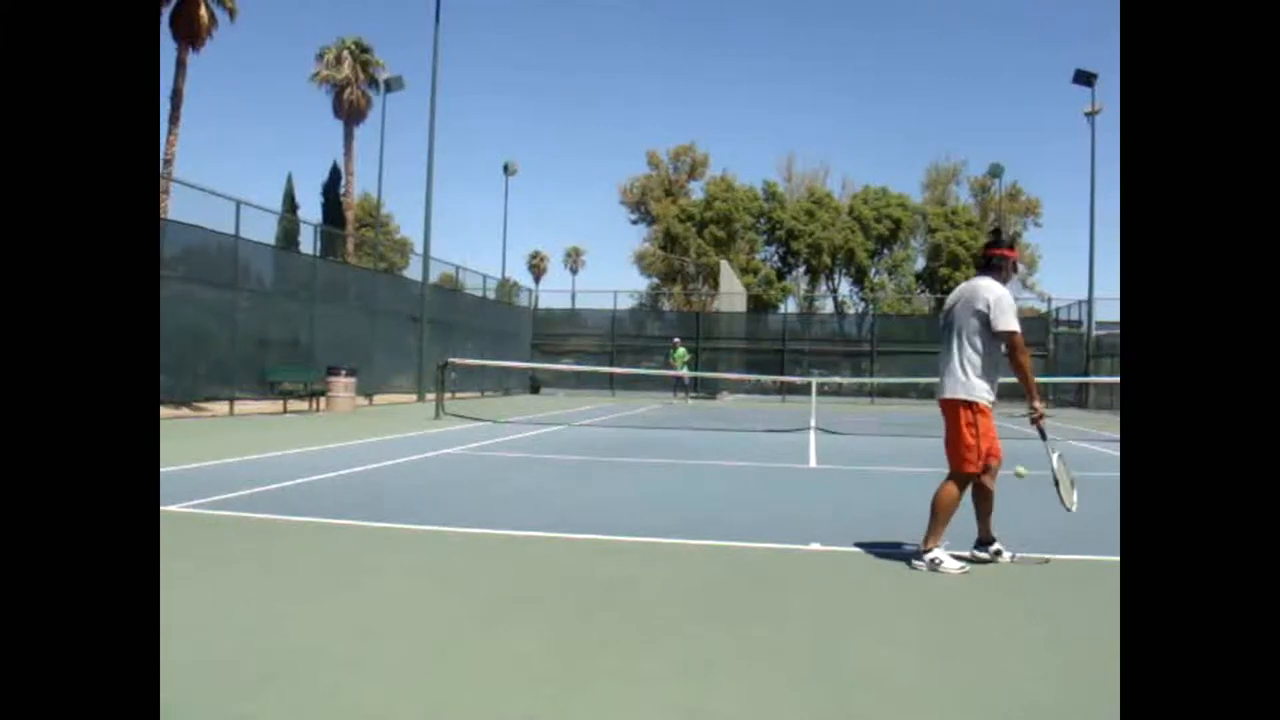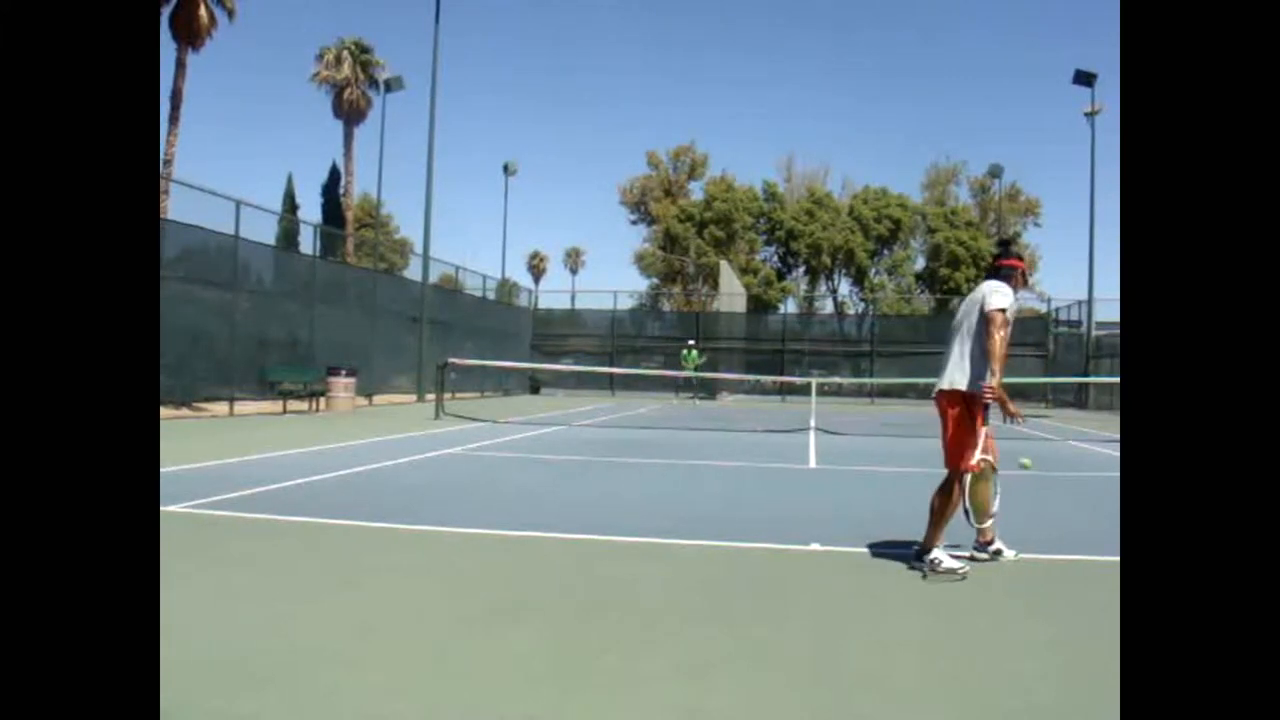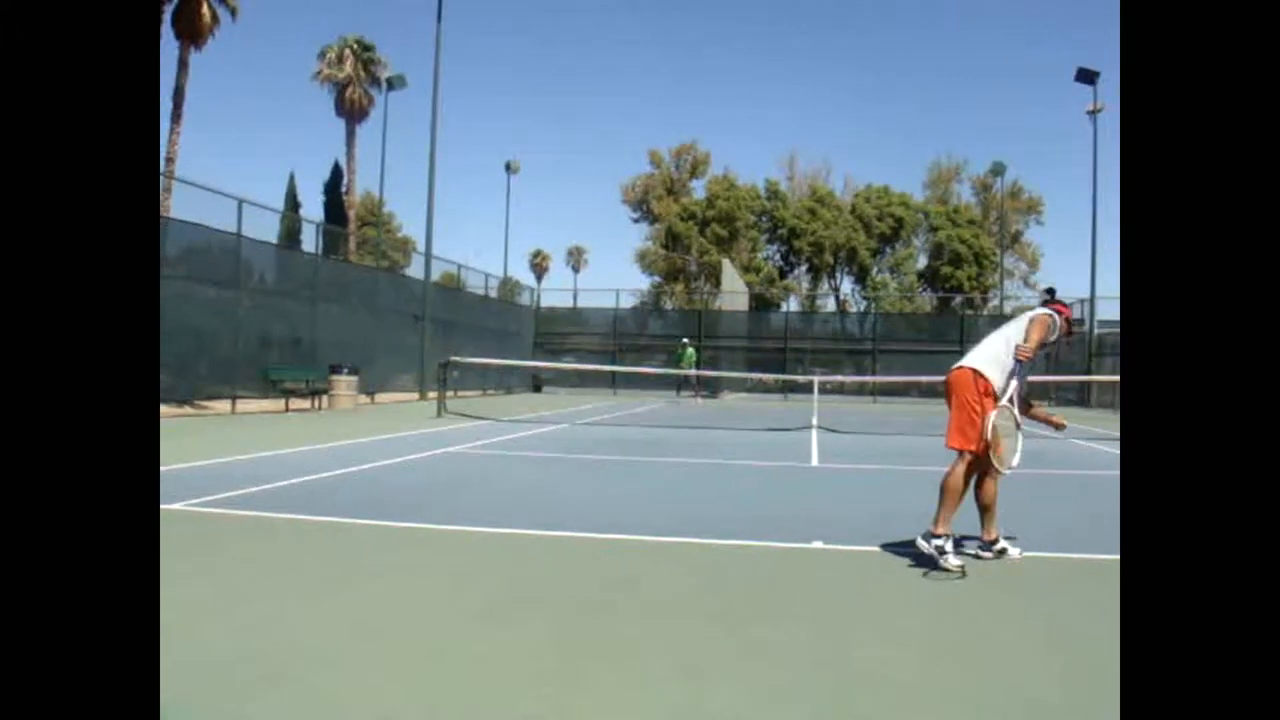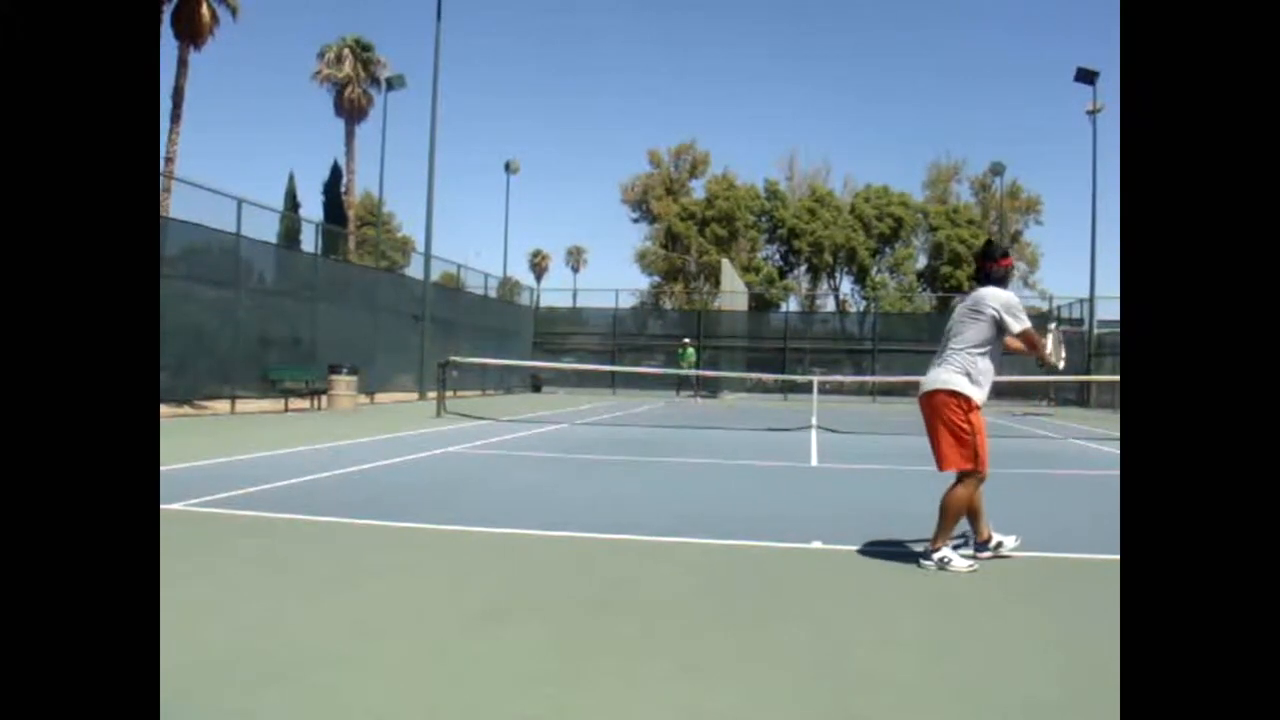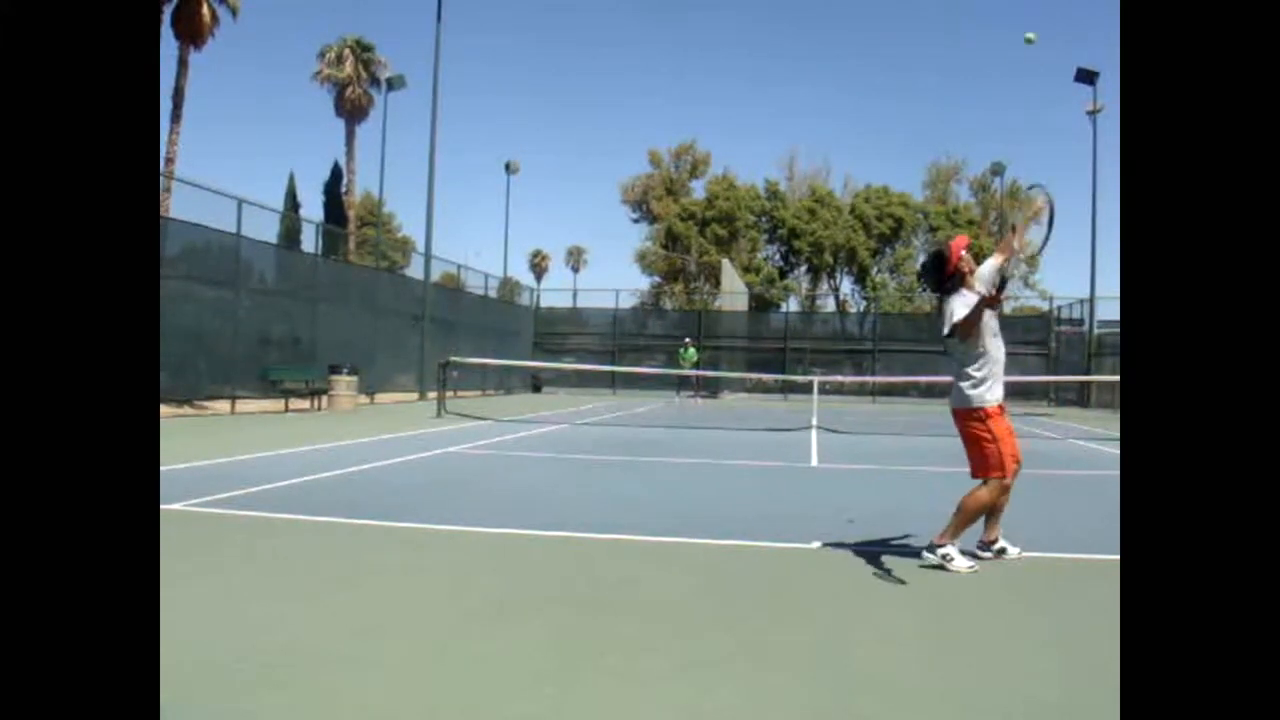
dt=1s
person 1, frame 1
left shoulder: (960, 292)
right shoulder: (998, 294)
right elbow: (1016, 352)
right wrist: (1033, 398)
left hip: (961, 391)
right hip: (970, 395)
left knee: (988, 466)
right knee: (962, 473)
left ankle: (986, 541)
right ankle: (929, 550)
person 1, frame 2
left shoulder: (980, 294)
right shoulder: (1000, 291)
right elbow: (997, 331)
left wrist: (1004, 402)
right wrist: (995, 380)
left hip: (968, 392)
right hip: (961, 392)
right knee: (960, 472)
left ankle: (985, 541)
right ankle: (927, 550)
person 1, frame 3
right shoulder: (1047, 316)
left elbow: (1019, 402)
right elbow: (1038, 329)
left wrist: (1049, 419)
right wrist: (1029, 349)
left hip: (977, 384)
right hip: (973, 378)
left knee: (989, 462)
right knee: (971, 457)
left ankle: (990, 539)
right ankle: (937, 535)
person 1, frame 4
left shoulder: (971, 300)
right shoulder: (1004, 299)
right elbow: (1033, 342)
left wrist: (1029, 348)
right wrist: (1043, 355)
left hip: (936, 391)
right hip: (954, 394)
left knee: (972, 472)
right knee: (973, 473)
left ankle: (984, 539)
right ankle: (936, 550)
person 1, frame 5
left shoulder: (981, 279)
right shoulder: (959, 301)
left elbow: (1003, 252)
right elbow: (964, 325)
left wrist: (1022, 220)
right wrist: (980, 305)
left hip: (991, 402)
right hip: (976, 405)
left knee: (1011, 468)
right knee: (999, 481)
left ankle: (991, 540)
right ankle: (941, 545)
